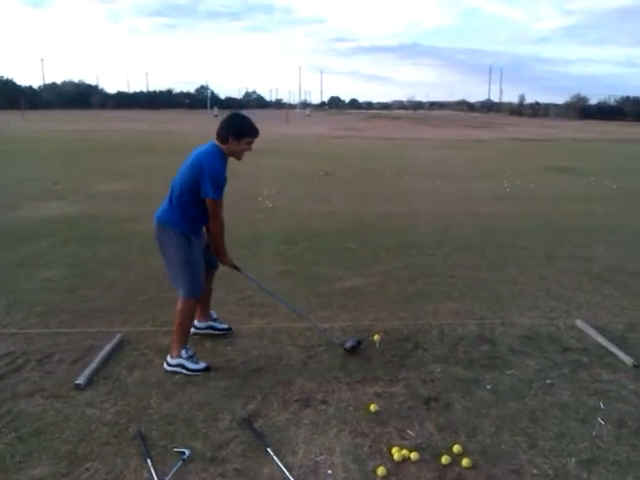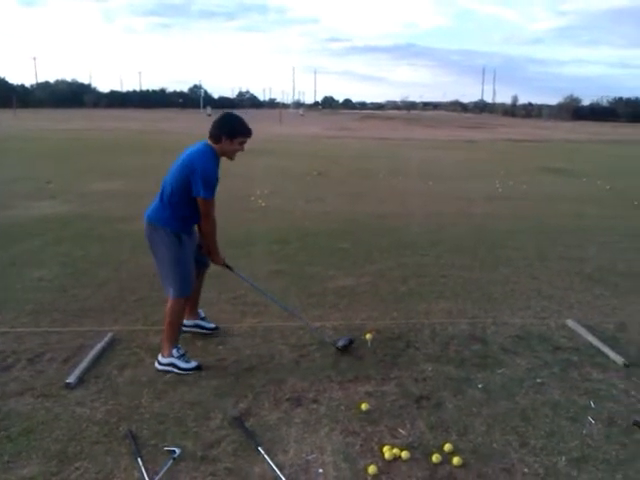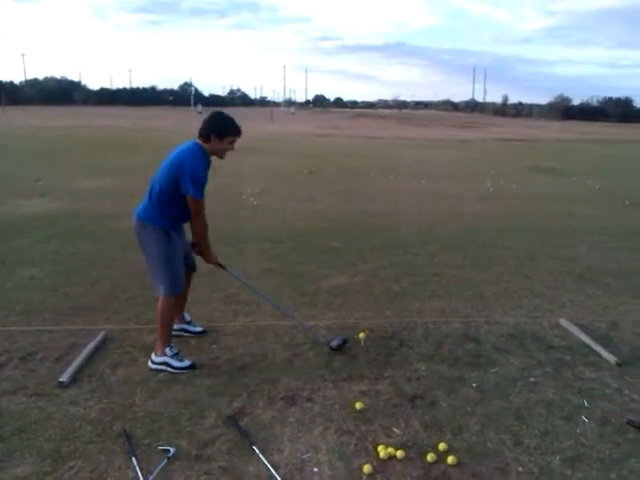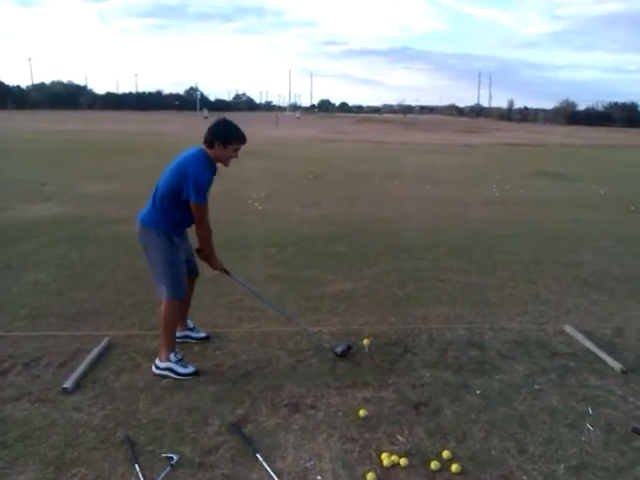
dt=0.1s
person 1, frame 1
left shoulder: (210, 152)
right shoulder: (213, 165)
left elbow: (209, 212)
right elbow: (216, 217)
left wrist: (213, 244)
right wrist: (222, 252)
left hip: (186, 224)
right hip: (175, 229)
left knee: (207, 267)
right knee: (190, 290)
left ankle: (203, 319)
right ankle: (176, 354)
person 1, frame 2
left shoulder: (203, 152)
right shoulder: (205, 165)
left elbow: (202, 212)
right elbow: (208, 217)
left wrist: (205, 243)
right wrist: (214, 251)
left hip: (178, 223)
right hip: (166, 228)
left knee: (198, 265)
right knee: (180, 289)
left ankle: (192, 317)
right ankle: (168, 354)
person 1, frame 3
left shoulder: (193, 151)
right shoulder: (194, 163)
left elbow: (192, 211)
right elbow: (198, 216)
left wrist: (198, 242)
right wrist: (207, 251)
left hip: (168, 222)
right hip: (155, 226)
left knee: (186, 269)
right knee: (171, 287)
left ankle: (178, 321)
right ankle: (161, 353)
person 1, frame 4
left shoulder: (203, 161)
right shoulder: (196, 169)
left elbow: (199, 216)
right elbow: (202, 221)
left wrist: (204, 248)
right wrist: (212, 256)
left hip: (173, 227)
right hip: (157, 230)
left knee: (189, 275)
right knee: (173, 292)
left ankle: (182, 328)
right ankle: (165, 358)
